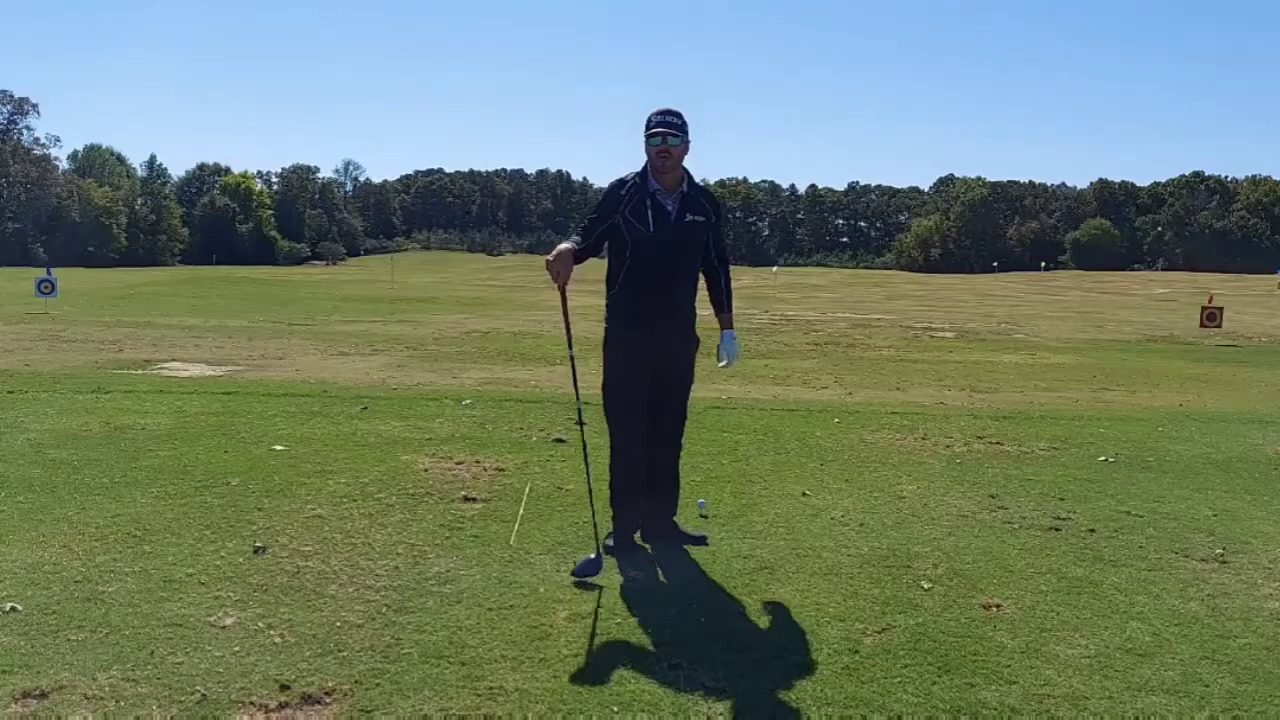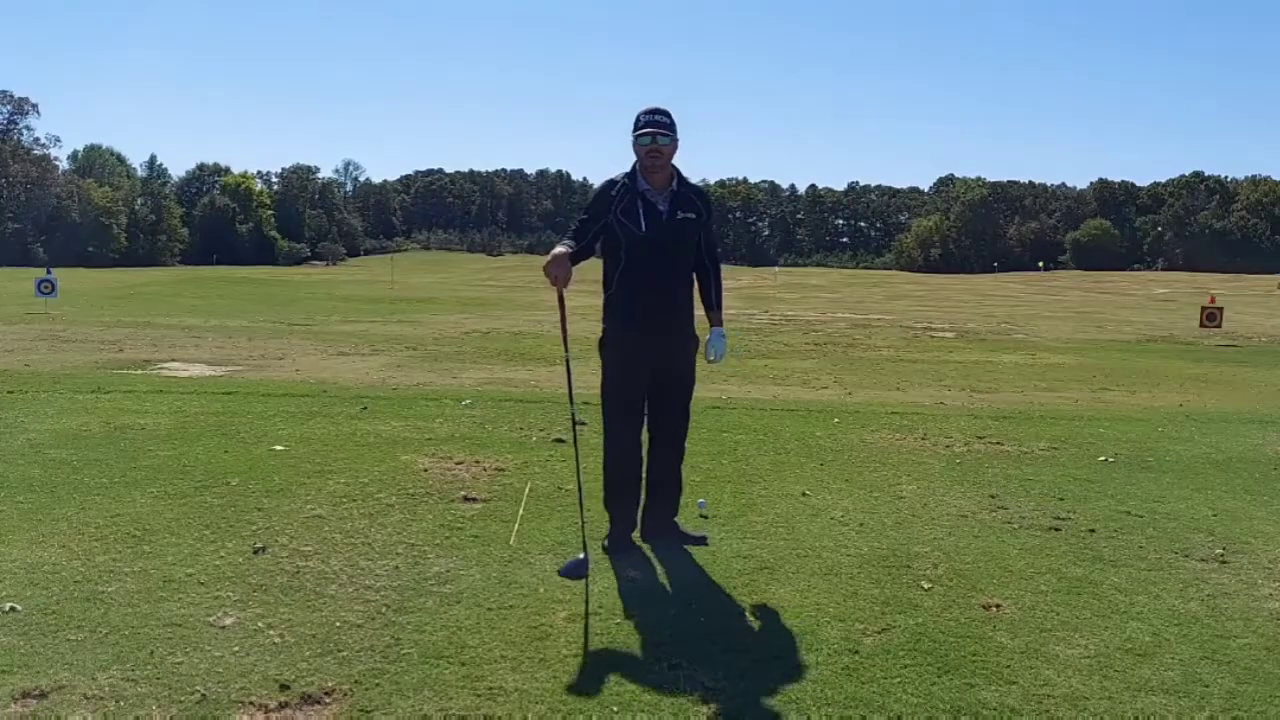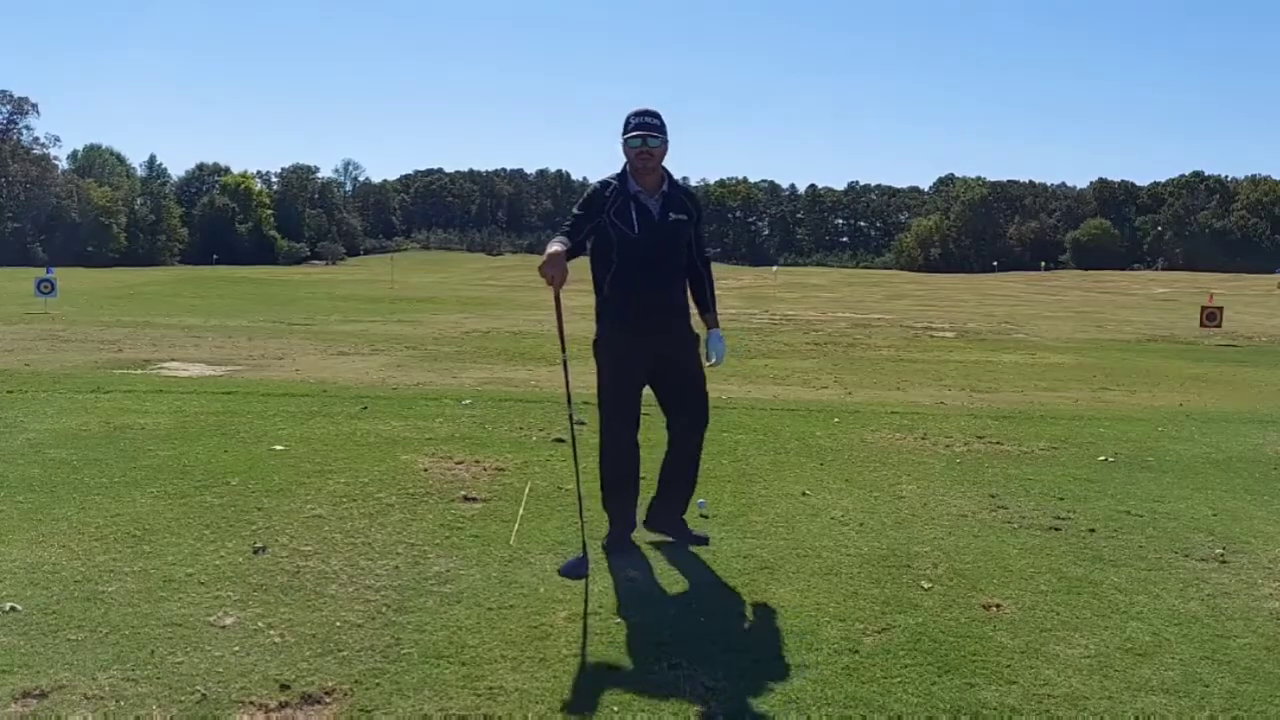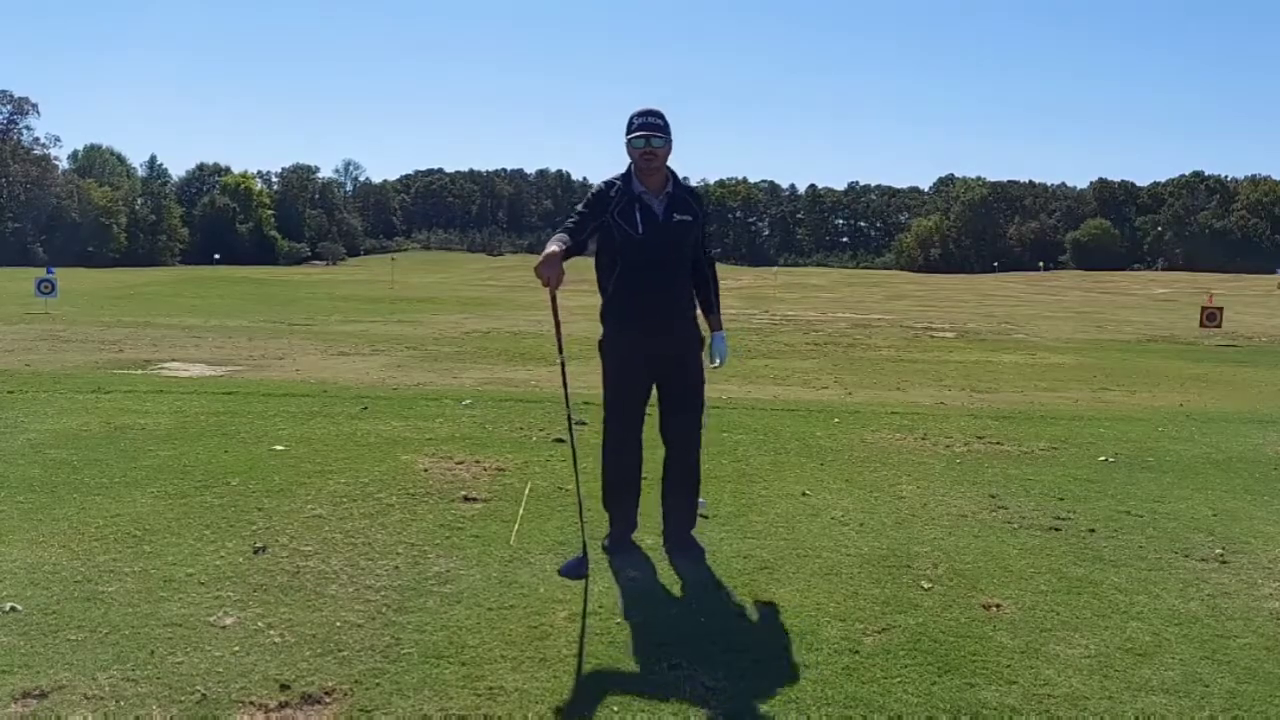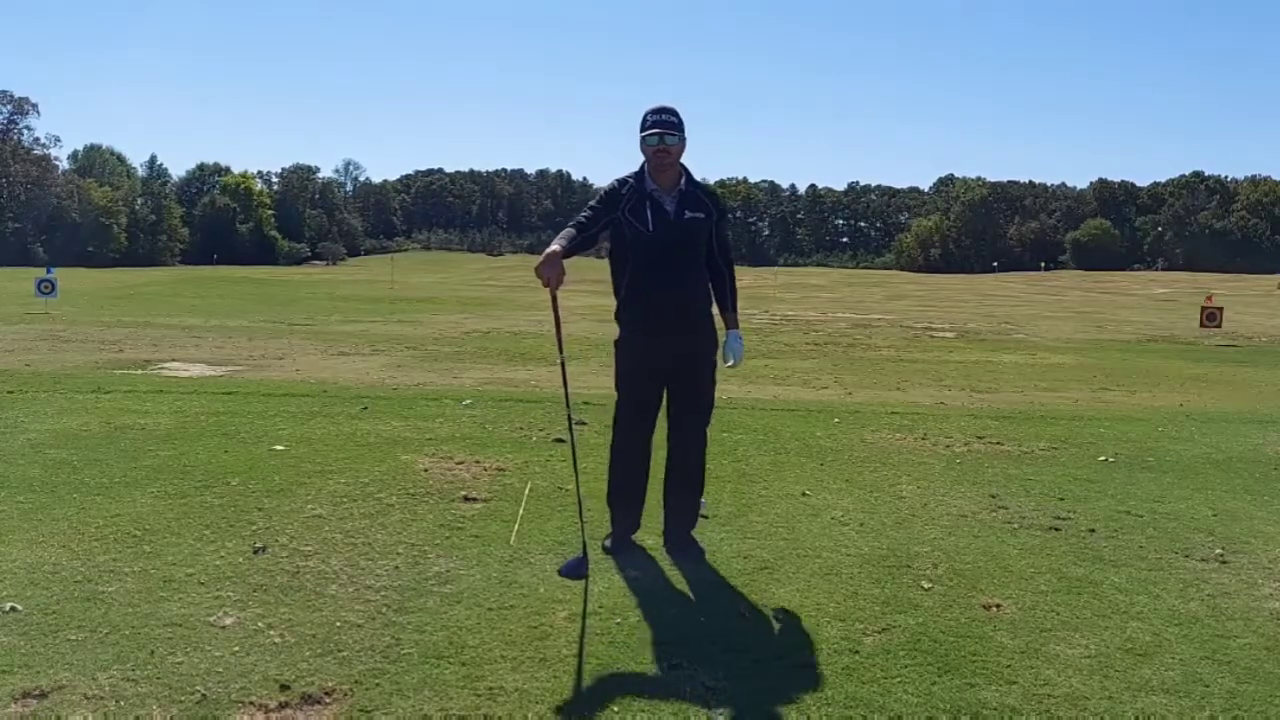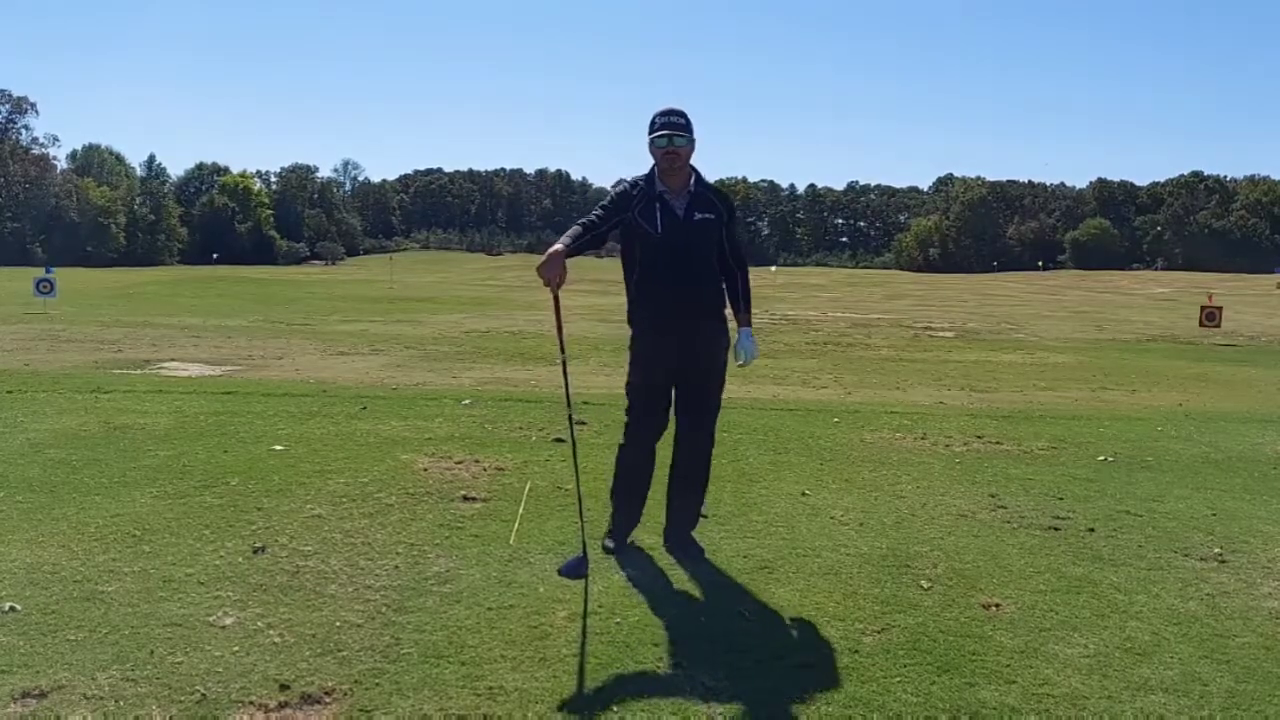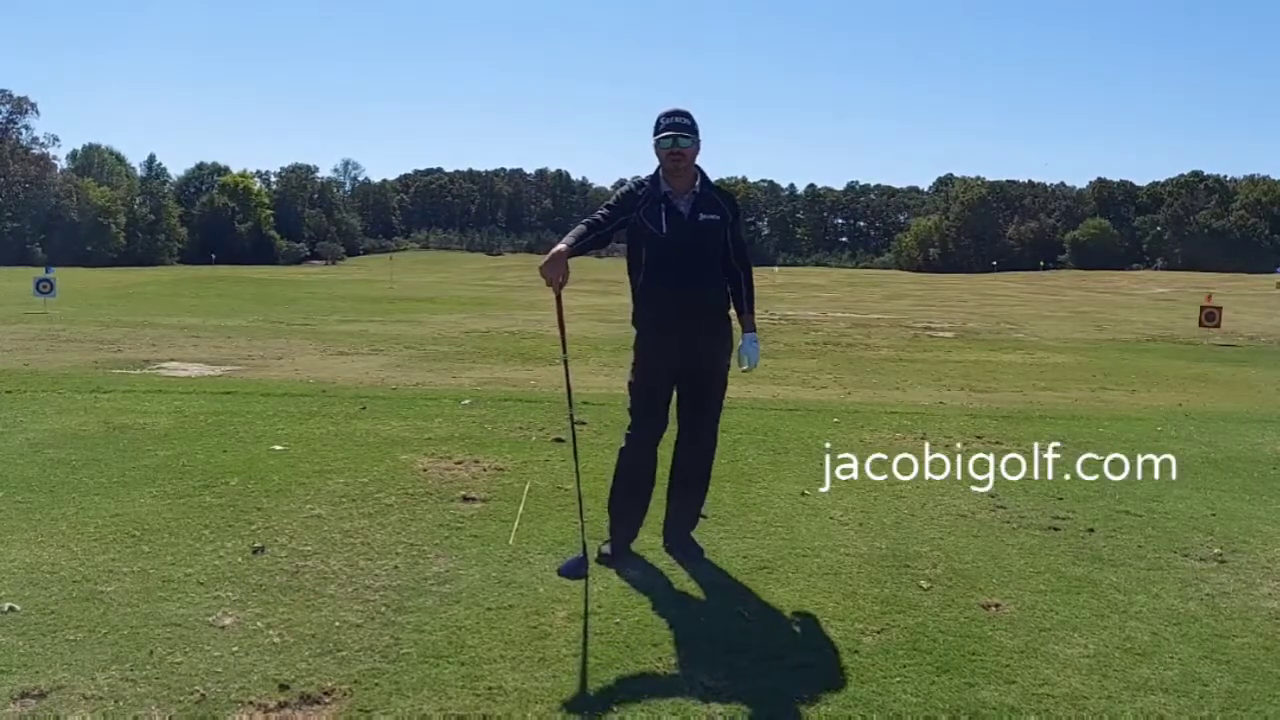
dt=0.3s
person 1, frame 1
left shoulder: (704, 203)
right shoulder: (622, 193)
left elbow: (716, 267)
right elbow: (591, 235)
left wrist: (727, 328)
right wrist: (568, 249)
left hip: (678, 334)
right hip: (627, 332)
left knee: (667, 430)
right knee: (627, 427)
left ankle: (659, 519)
right ankle: (624, 525)
person 1, frame 2
left shoulder: (695, 200)
right shoulder: (612, 194)
left elbow: (707, 264)
right elbow: (583, 235)
left wrist: (716, 324)
right wrist: (564, 252)
left hip: (677, 334)
right hip: (624, 333)
left knee: (671, 431)
right knee: (622, 430)
left ankle: (660, 520)
right ankle: (620, 525)
person 1, frame 3
left shoulder: (685, 201)
right shoulder: (603, 195)
left elbow: (698, 265)
right elbow: (573, 231)
left wrist: (712, 326)
right wrist: (558, 249)
left hip: (674, 332)
right hip: (619, 335)
left knee: (692, 421)
right knee: (619, 431)
left ankle: (666, 513)
right ankle: (620, 525)
person 1, frame 4
left shoulder: (690, 201)
right shoulder: (608, 196)
left elbow: (703, 267)
right elbow: (575, 228)
left wrist: (716, 328)
right wrist: (556, 249)
left hip: (681, 335)
right hip: (624, 336)
left knee: (685, 433)
right knee: (622, 433)
left ankle: (679, 529)
right ankle: (621, 526)
person 1, frame 5
left shoulder: (706, 201)
right shoulder: (620, 194)
left elbow: (721, 266)
right elbow: (585, 225)
left wrist: (732, 326)
right wrist: (557, 249)
left hip: (696, 335)
right hip: (639, 334)
left knee: (690, 435)
right knee: (631, 432)
left ankle: (679, 529)
right ankle: (622, 526)
person 1, frame 6
left shoulder: (716, 201)
right shoulder: (631, 195)
left elbow: (734, 267)
right elbow: (594, 225)
left wrist: (744, 326)
right wrist: (560, 248)
left hip: (707, 336)
right hip: (651, 334)
left knee: (697, 436)
right knee: (641, 430)
left ankle: (680, 529)
right ankle: (621, 524)
person 1, frame 7
left shoulder: (722, 203)
right shoulder: (637, 196)
left elbow: (738, 269)
right elbow: (598, 225)
left wrist: (749, 331)
right wrist: (563, 249)
left hip: (711, 337)
right hip: (655, 335)
left knee: (699, 438)
right knee: (642, 434)
left ankle: (680, 531)
right ankle: (620, 533)
